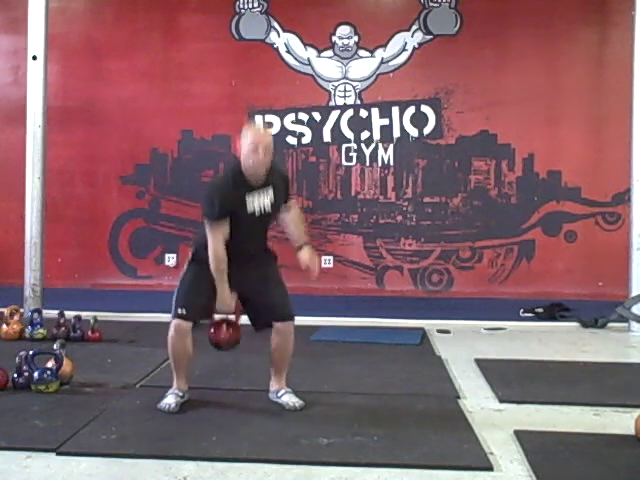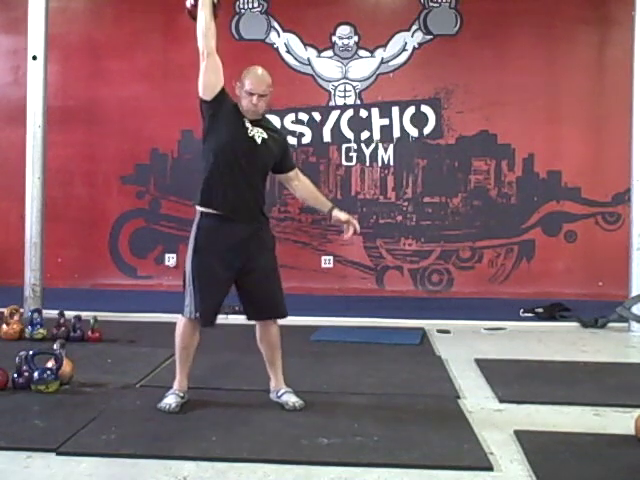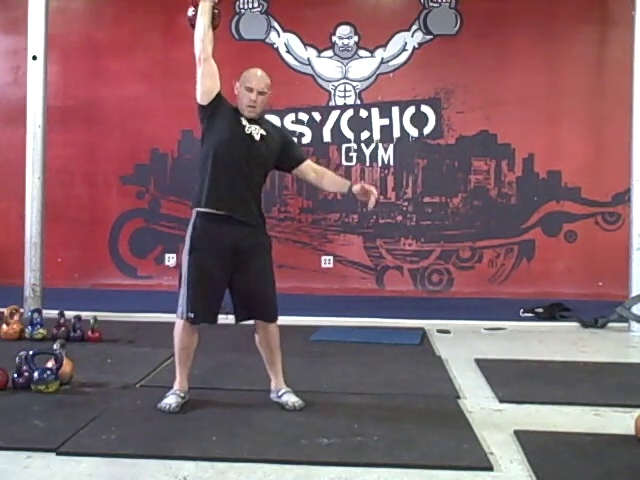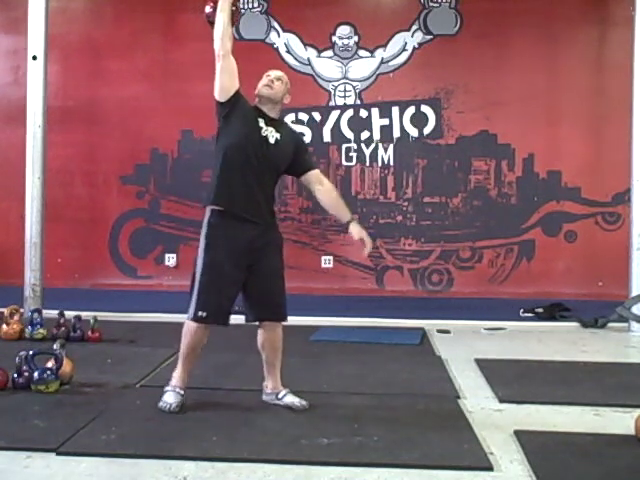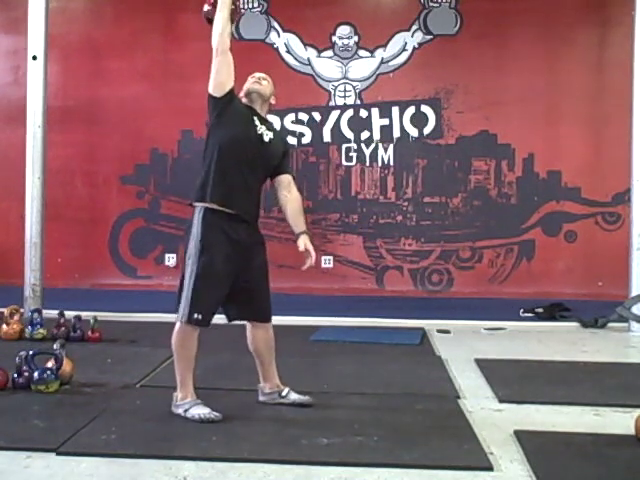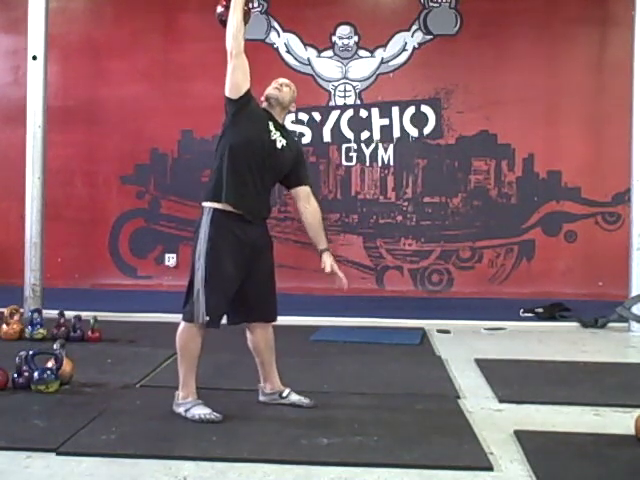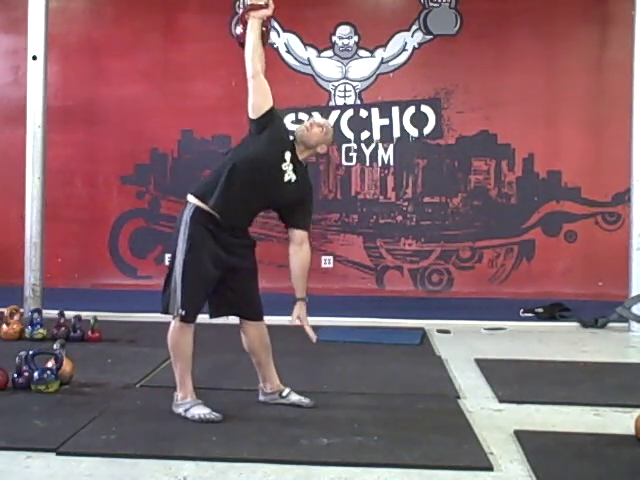
dt=0.7s
person 1, frame 1
left shoulder: (278, 178)
right shoulder: (221, 187)
left elbow: (287, 210)
right elbow: (216, 246)
left wrist: (303, 247)
right wrist: (223, 292)
left hip: (257, 263)
right hip: (209, 262)
left knee: (283, 322)
right knee: (181, 322)
left ankle: (279, 385)
right ankle: (179, 388)
person 1, frame 2
left shoulder: (274, 137)
right shoulder: (219, 110)
left elbow: (294, 180)
right elbow: (207, 52)
left wrist: (331, 210)
left hip: (255, 233)
right hip: (213, 228)
left knee: (267, 314)
right knee: (194, 312)
left ankle: (278, 386)
right ankle: (179, 386)
person 1, frame 3
left shoulder: (276, 137)
right shoulder: (217, 113)
left elbow: (312, 171)
right elbow: (203, 57)
left wrist: (352, 186)
left hip: (252, 233)
right hip: (208, 228)
left knee: (264, 314)
right knee: (189, 312)
left ankle: (278, 386)
right ankle: (180, 387)
person 1, frame 4
left shoulder: (291, 139)
right shoulder: (235, 111)
left elbow: (319, 183)
right elbow: (223, 54)
left wrist: (350, 221)
left hip: (265, 232)
right hip: (223, 226)
left knee: (272, 315)
right knee: (203, 312)
left ankle: (273, 387)
right ankle: (178, 382)
person 1, frame 5
left shoulder: (277, 141)
right shoulder: (225, 109)
left elbow: (287, 189)
right elbow: (221, 49)
left wrist: (302, 233)
left hip: (249, 229)
right hip: (212, 222)
left knee: (259, 313)
right knee: (193, 312)
left ankle: (271, 386)
right ankle: (183, 396)
person 1, frame 6
left shoulder: (290, 147)
right shoulder: (243, 110)
left elbow: (305, 200)
right elbow: (235, 53)
left wrist: (324, 250)
left hip: (256, 231)
right hip: (221, 224)
left knee: (259, 314)
right knee: (198, 313)
left ankle: (271, 387)
right ankle: (185, 396)
person 1, frame 7
left shoulder: (301, 187)
right shoulder: (272, 132)
left elbow: (299, 245)
right elbow: (255, 75)
left wrist: (300, 300)
left hip: (236, 237)
right hip: (200, 224)
left knee: (252, 314)
right knee: (184, 312)
left ankle: (271, 387)
right ankle: (184, 397)
